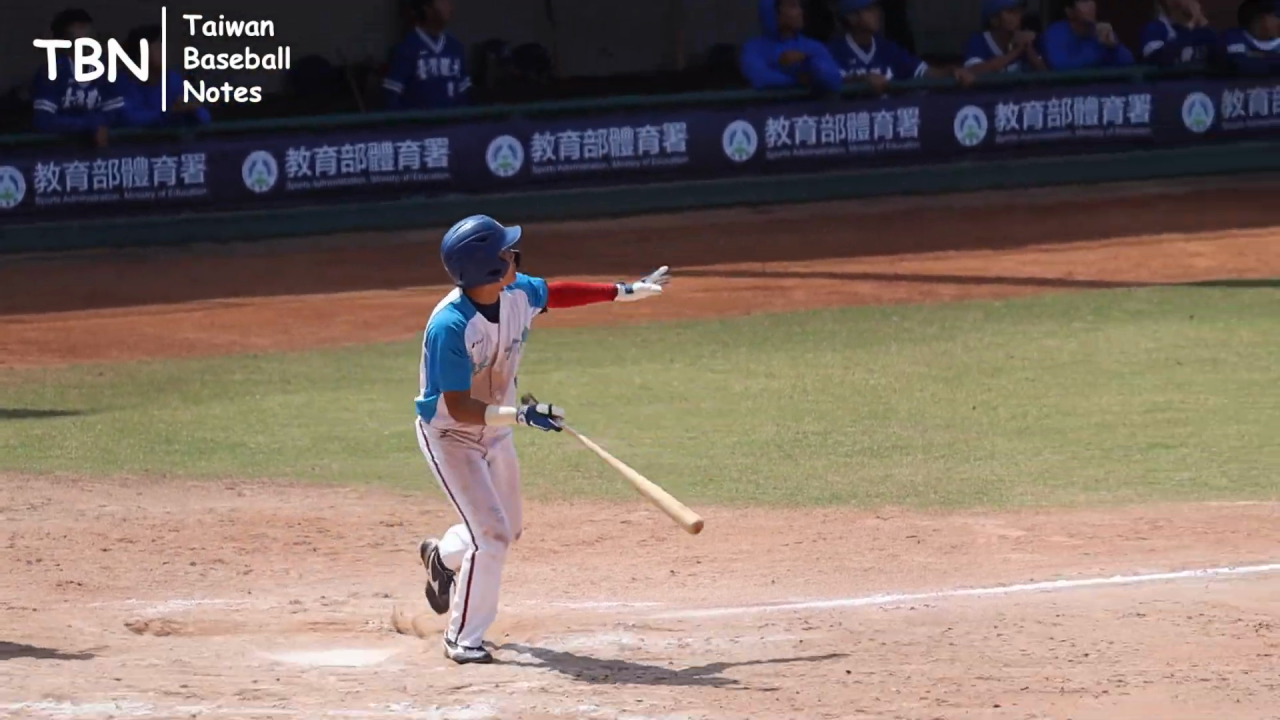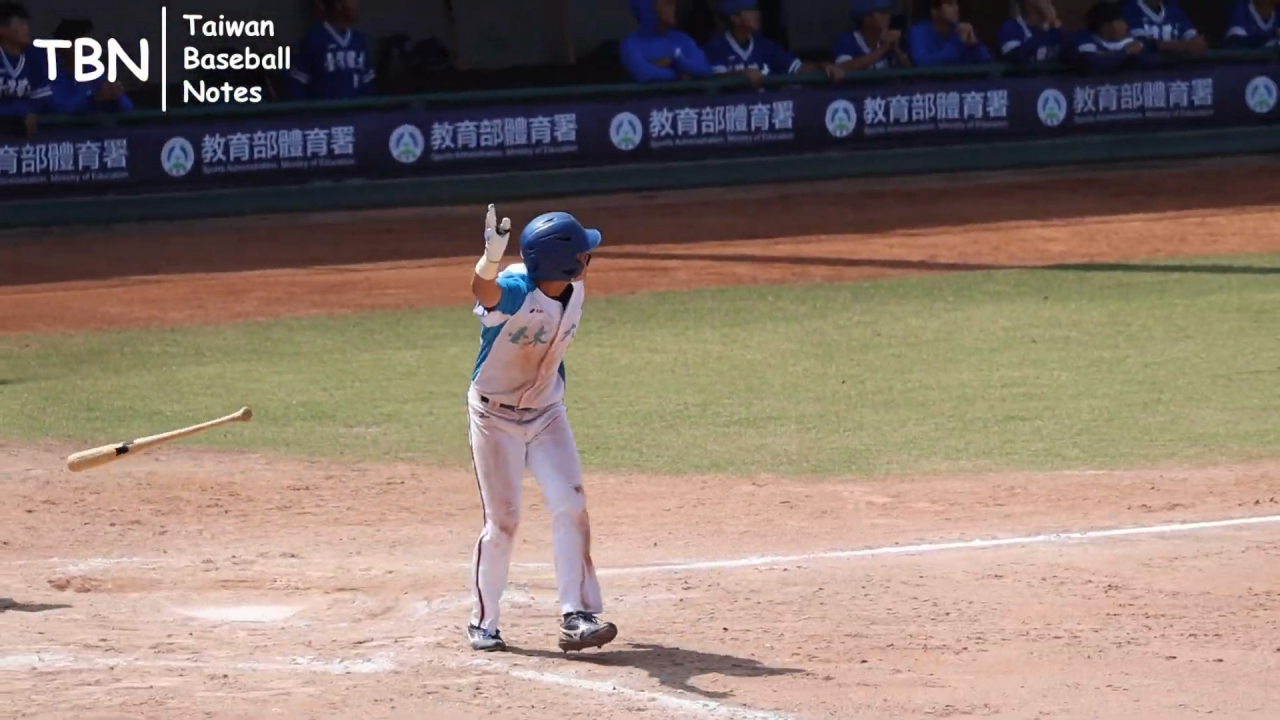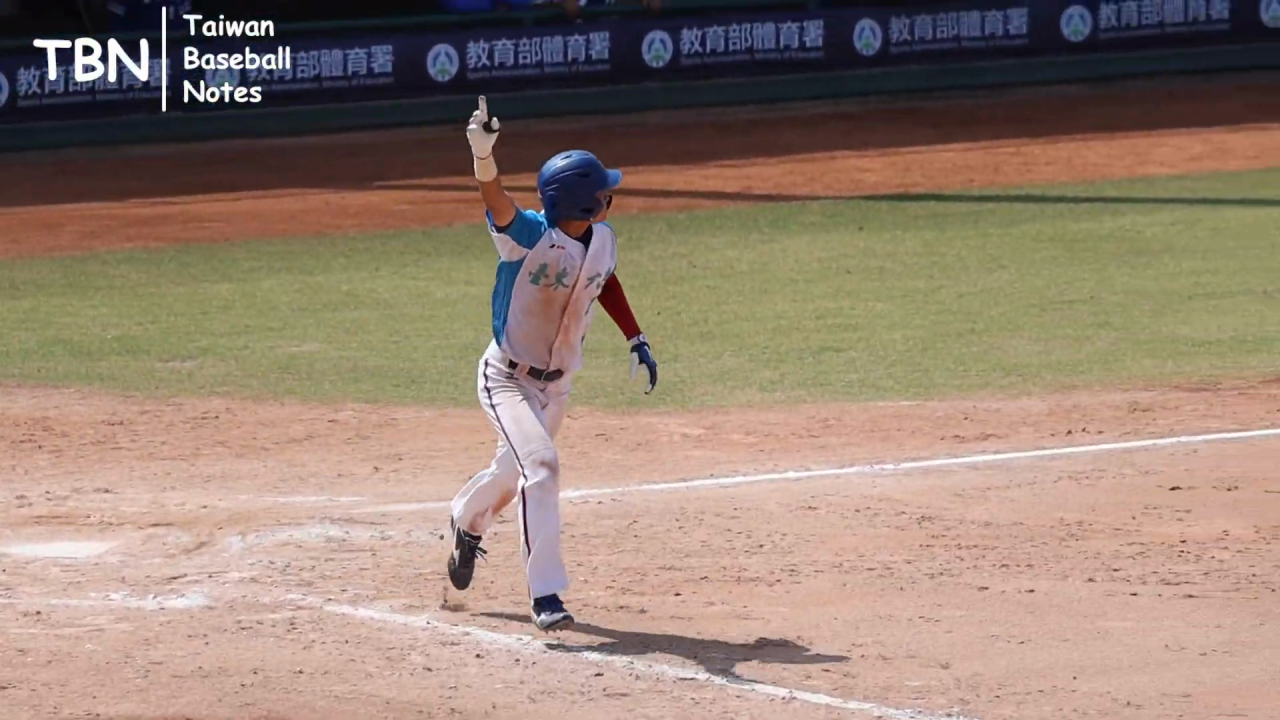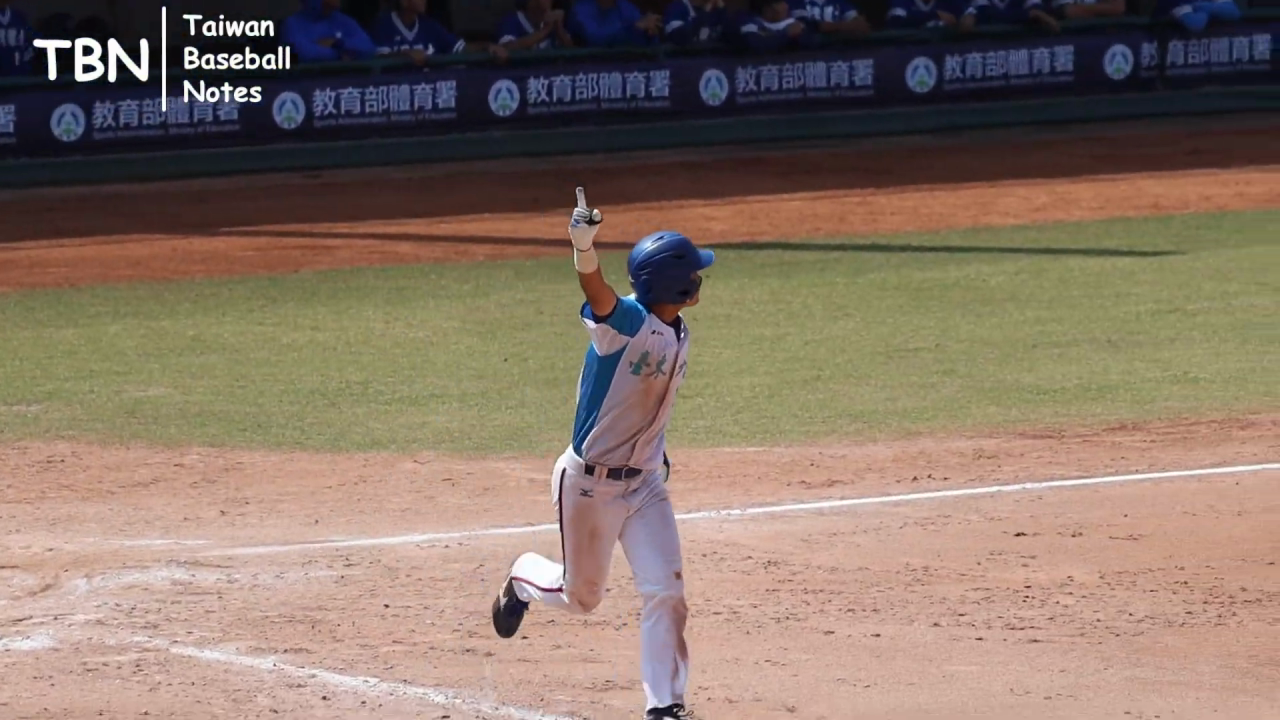
dt=0.4s
person 1, frame 1
left shoulder: (516, 289)
right shoulder: (448, 326)
left elbow: (558, 295)
right elbow: (449, 408)
left wrist: (625, 290)
right wrist: (516, 412)
left hip: (497, 428)
right hip: (448, 433)
left knee: (499, 523)
right knee: (495, 534)
left ankle: (444, 557)
right ankle: (464, 638)
person 1, frame 2
left shoulder: (575, 288)
right shoulder: (514, 292)
right elbow: (483, 291)
right wrist: (493, 254)
left hip: (546, 417)
right hip: (496, 417)
left knee: (570, 507)
right knee: (503, 524)
left ankle: (577, 619)
right ankle: (483, 624)
person 1, frame 3
left shoulder: (602, 237)
right shoulder: (528, 235)
left elbow: (606, 282)
right elbow: (494, 196)
left wrist: (637, 341)
right wrist: (482, 149)
left hip: (557, 381)
right hip: (508, 378)
left knee: (520, 475)
right knee: (542, 471)
left ankle: (466, 527)
right ankle: (546, 596)
person 1, frame 4
left shoulder: (676, 329)
right shoulder: (619, 322)
right elbow: (593, 281)
right wrist: (583, 240)
left hip: (642, 482)
right hip: (589, 481)
left knee: (668, 592)
right knee: (582, 595)
right ankle: (526, 581)
